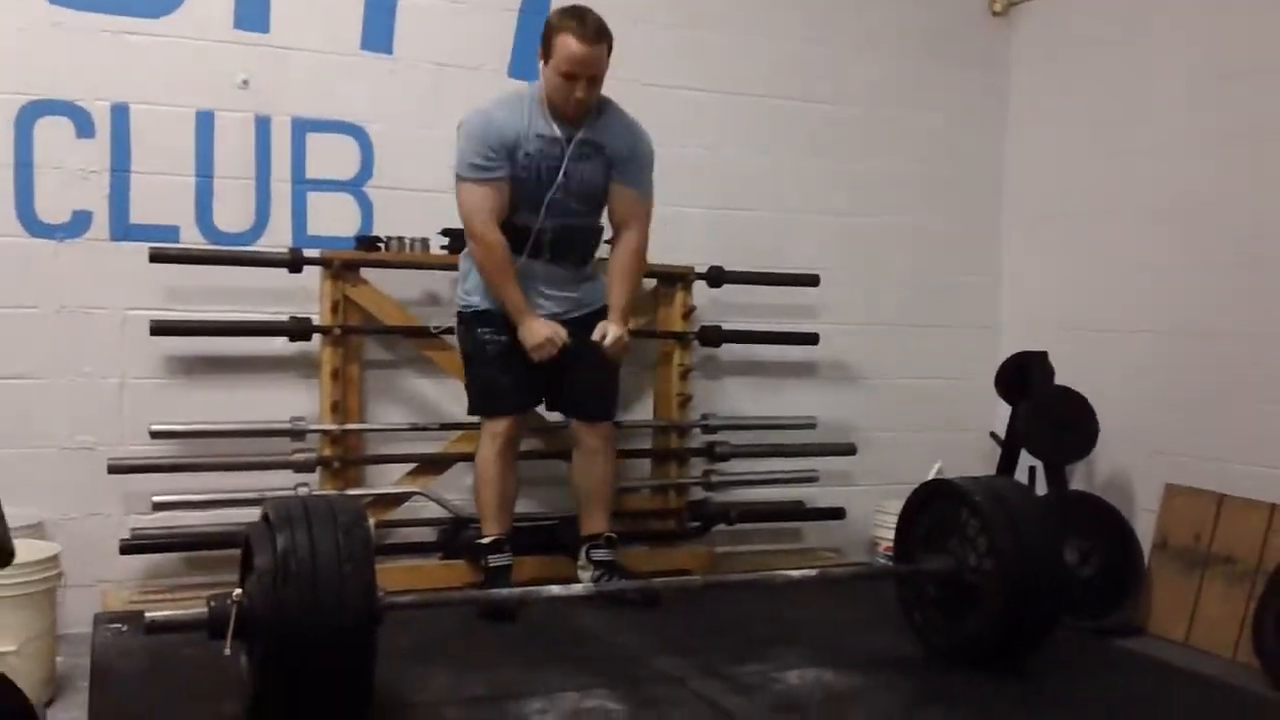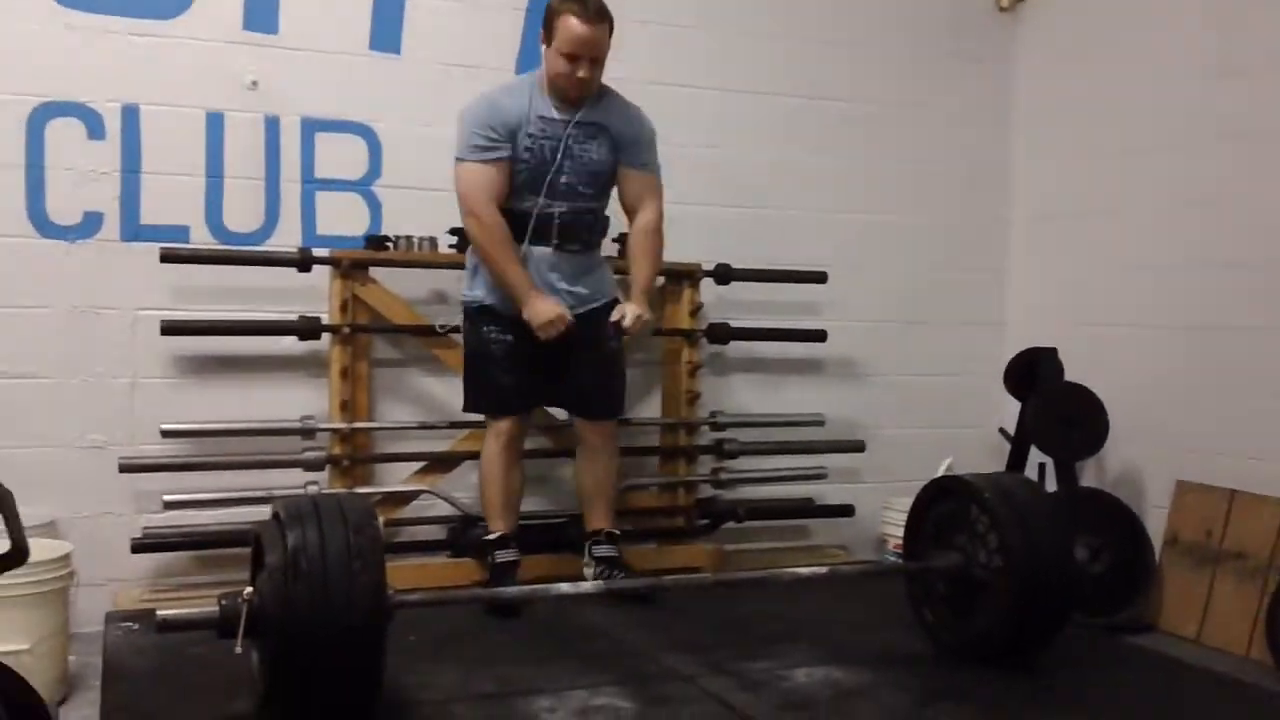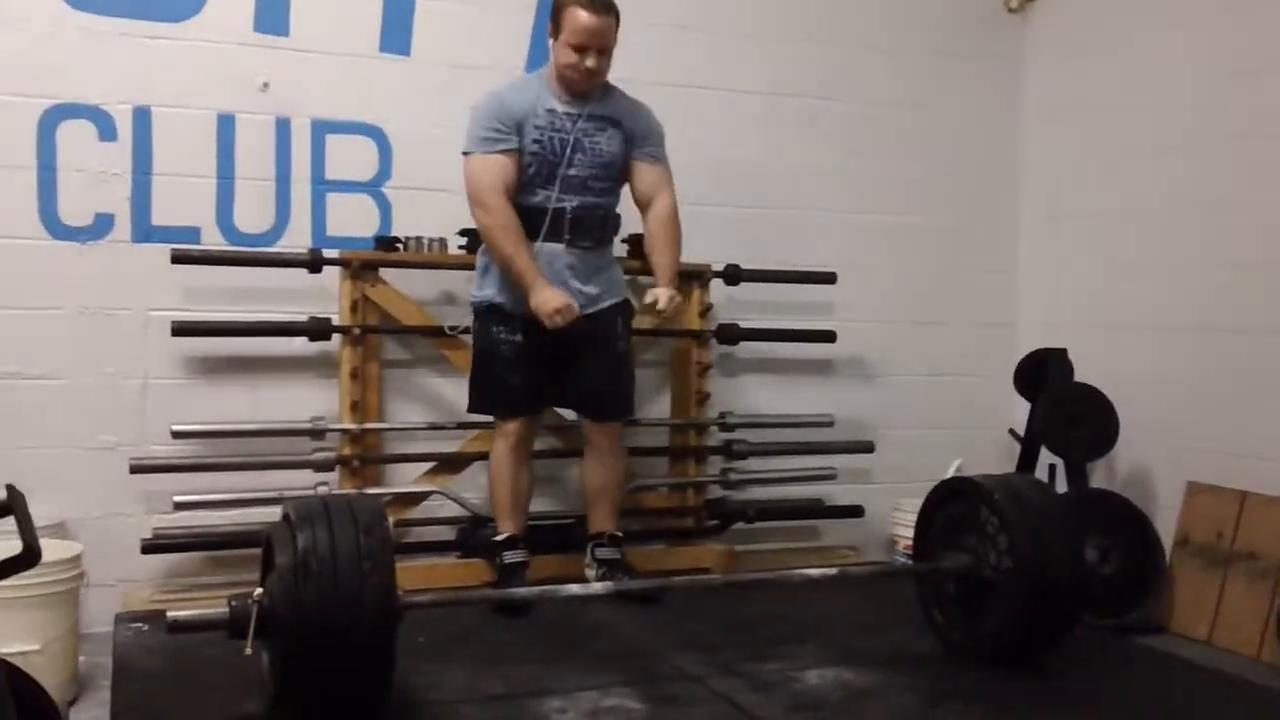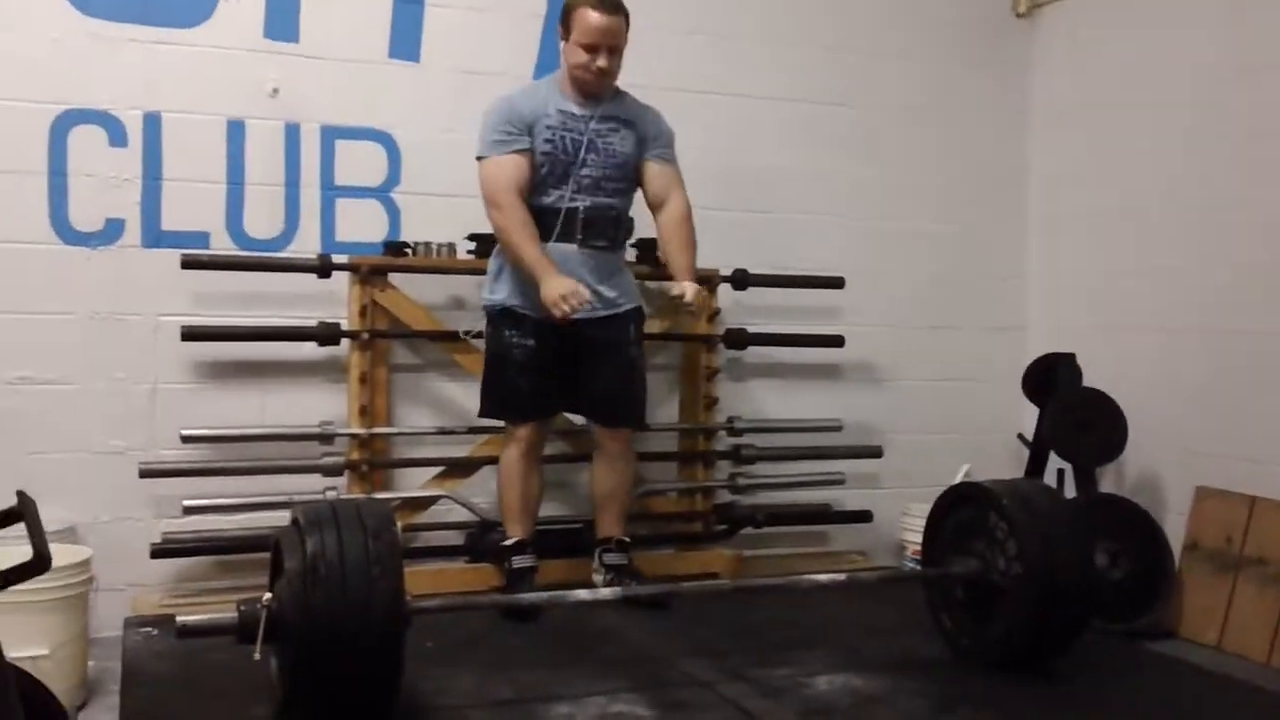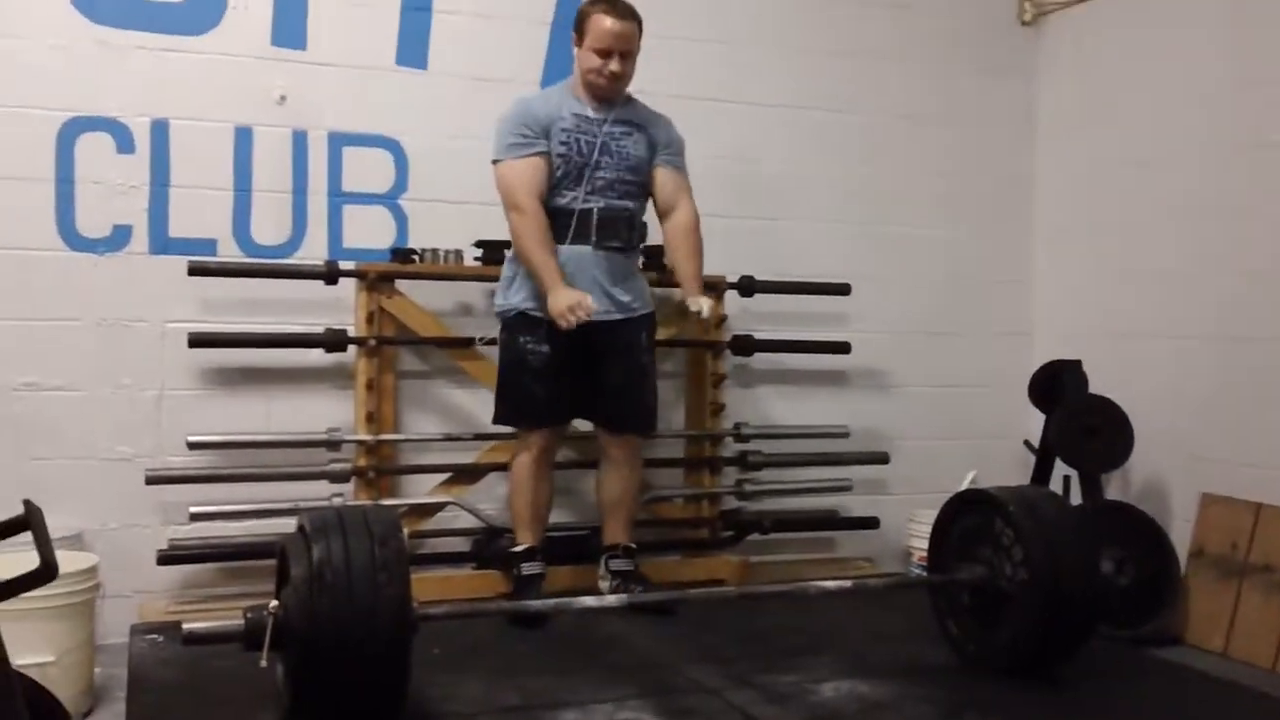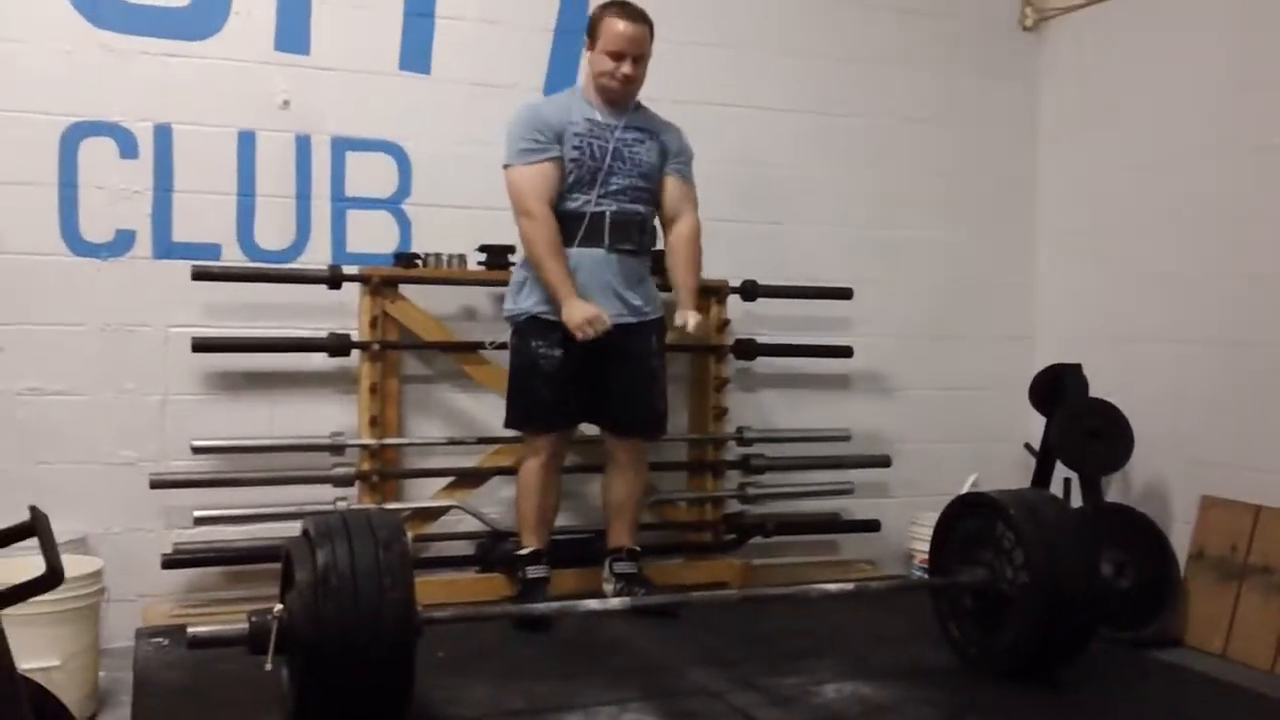
dt=0.1s
person 1, frame 1
left shoulder: (625, 137)
right shoulder: (493, 125)
left elbow: (631, 233)
right elbow: (482, 231)
left wrist: (617, 318)
right wrist: (525, 320)
left hip: (580, 303)
right hip: (498, 304)
left knee: (596, 427)
right knee: (502, 425)
left ankle: (598, 556)
right ankle: (495, 563)
person 1, frame 2
left shoulder: (628, 122)
right shoulder: (495, 111)
left elbow: (645, 214)
right elbow: (479, 212)
left wrist: (638, 297)
right wrist: (528, 300)
left hip: (589, 298)
right hip: (502, 298)
left knee: (599, 424)
right knee: (506, 423)
left ankle: (602, 552)
right ankle: (502, 559)
person 1, frame 3
left shoulder: (634, 118)
right shoulder: (504, 106)
left elbow: (658, 202)
right elbow: (489, 203)
left wrist: (665, 281)
right wrist: (536, 287)
left hip: (599, 299)
right hip: (513, 300)
left knee: (606, 426)
right knee: (515, 425)
left ankle: (605, 554)
right ankle: (510, 559)
person 1, frame 4
left shoulder: (645, 122)
right shoulder: (517, 110)
left elbow: (671, 203)
right elbow: (503, 202)
left wrist: (684, 278)
right wrist: (547, 279)
left hip: (613, 304)
right hip: (525, 302)
left knee: (616, 432)
right knee: (525, 431)
left ankle: (613, 559)
right ankle: (518, 564)
person 1, frame 5
left shoulder: (655, 129)
right shoulder: (532, 113)
left elbow: (678, 211)
right elbow: (523, 208)
left wrist: (692, 291)
right wrist: (558, 292)
left hip: (624, 310)
right hip: (539, 308)
left knee: (623, 440)
right knee: (537, 438)
left ankle: (618, 565)
right ankle: (526, 571)
person 1, frame 6
left shoulder: (665, 137)
right shoulder: (542, 118)
left elbow: (681, 221)
right elbow: (532, 213)
left wrist: (687, 304)
right wrist: (569, 301)
left hip: (635, 314)
right hip: (550, 313)
left knee: (629, 444)
right knee: (545, 443)
left ankle: (622, 567)
right ankle: (531, 574)
